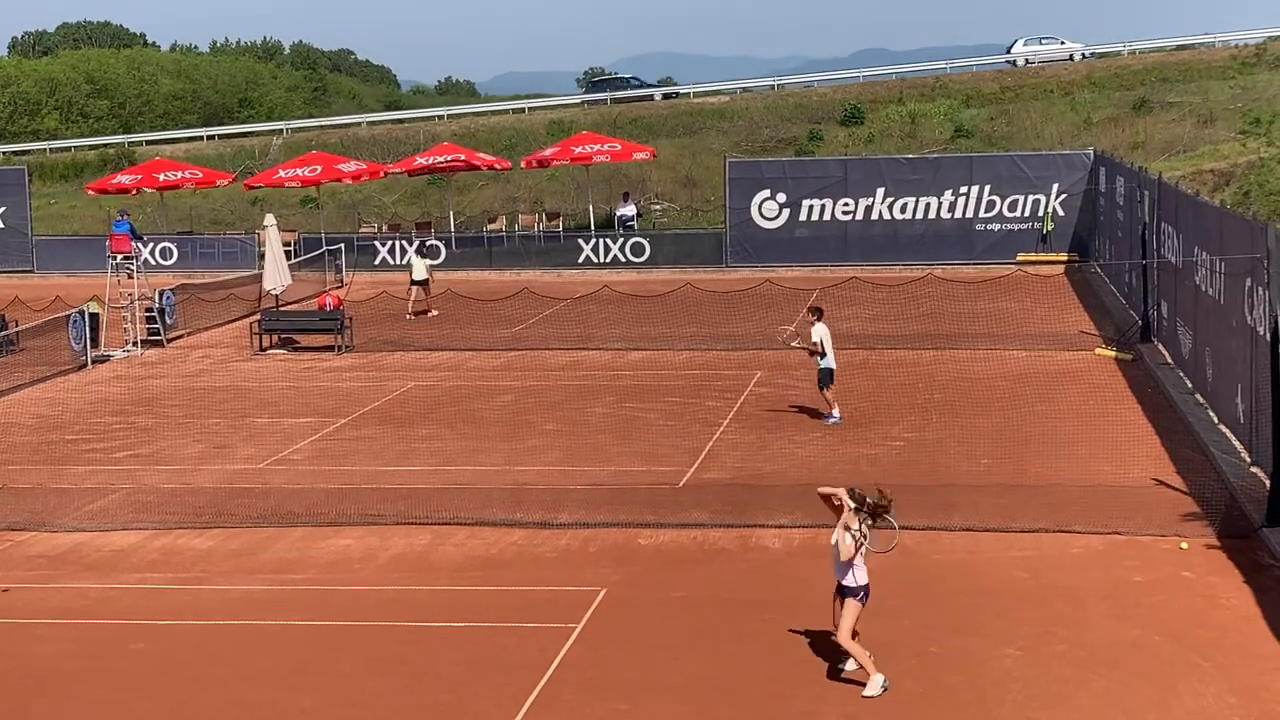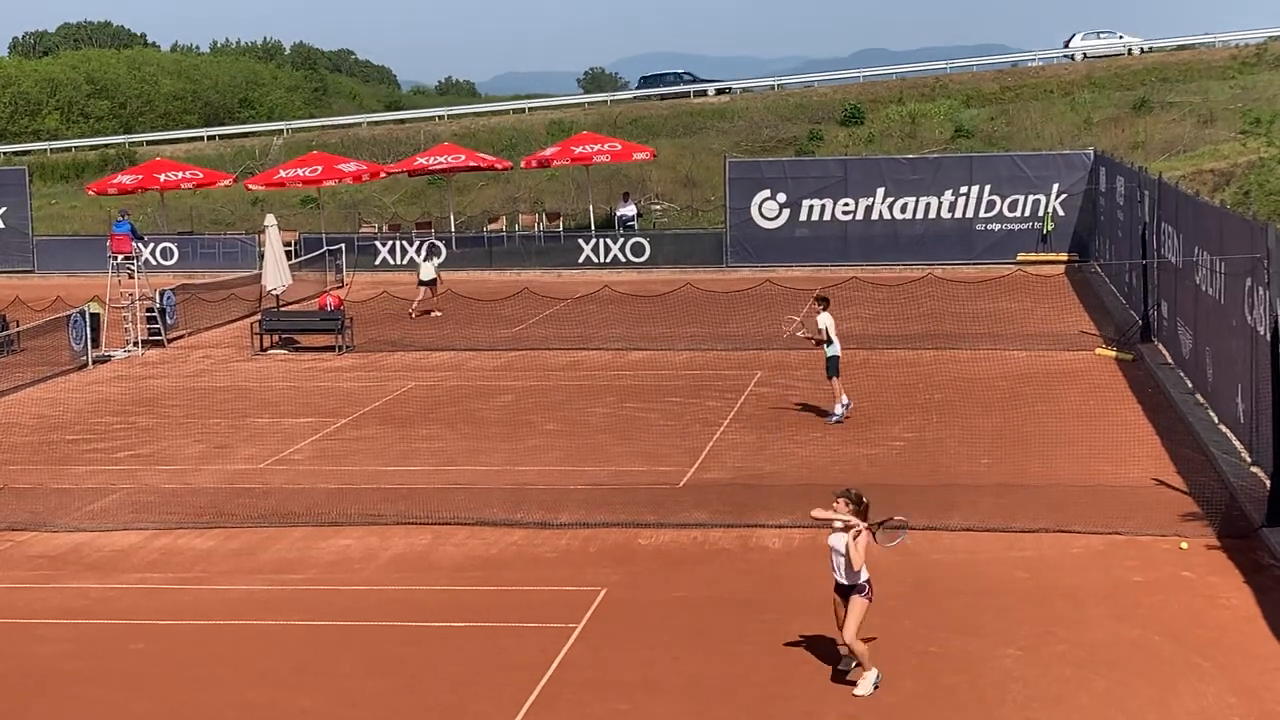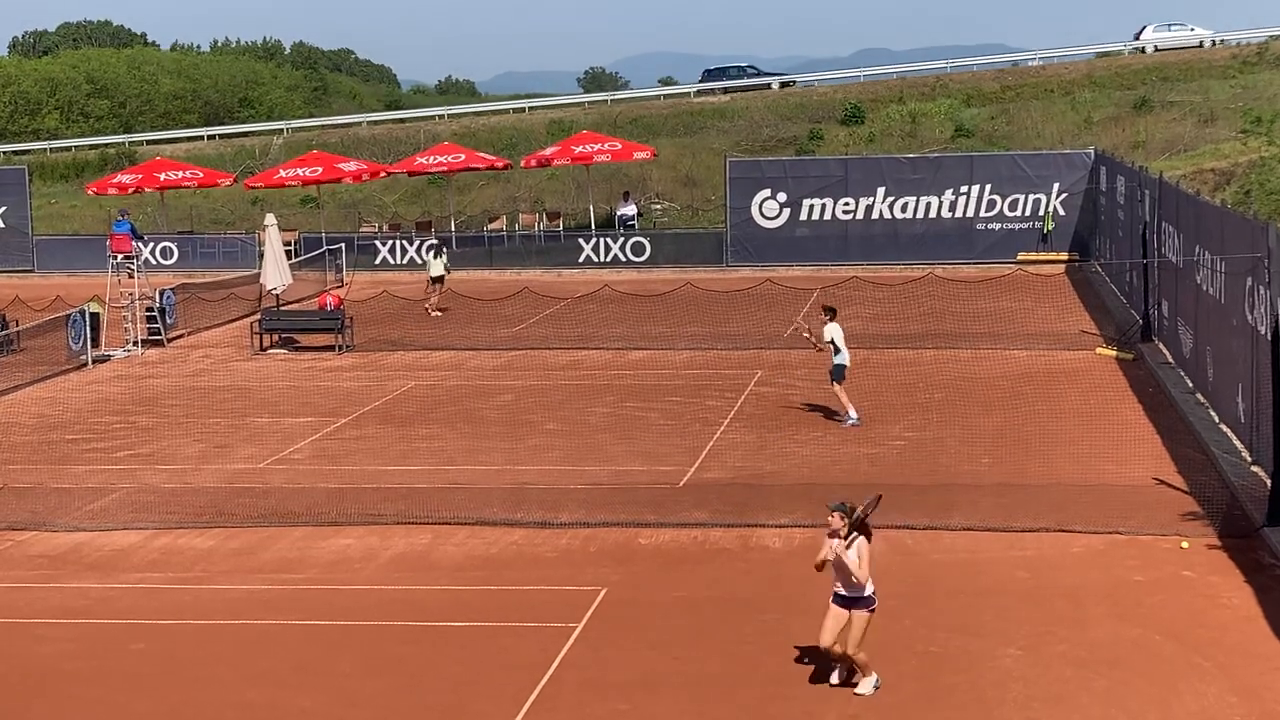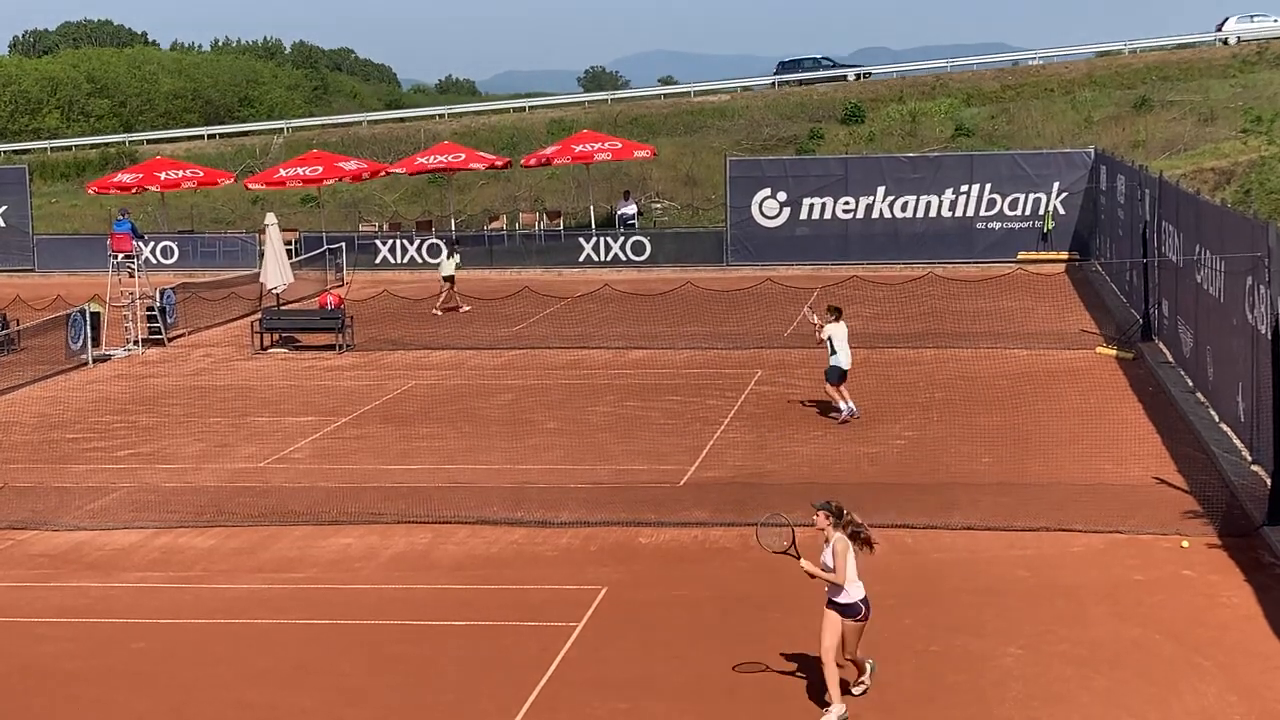
dt=0.2s
person 1, frame 1
left shoulder: (860, 530)
right shoulder: (844, 516)
left elbow: (845, 557)
right elbow: (821, 492)
left wrist: (841, 529)
right wrist: (837, 492)
left hip: (857, 589)
right hip: (842, 585)
left knee: (843, 639)
right knee: (841, 628)
left ankle: (877, 677)
right ankle: (860, 656)
person 1, frame 2
left shoulder: (861, 531)
right shoulder: (837, 519)
left elbow: (857, 566)
right elbow: (814, 513)
left wrist: (852, 538)
right wrist: (841, 518)
left hip: (860, 587)
right hip: (841, 584)
left knee: (849, 638)
right knee: (843, 631)
left ankle: (871, 673)
right ankle: (857, 652)
person 1, frame 3
left shoulder: (861, 543)
right shoulder: (831, 537)
left elbow: (862, 580)
right elbow: (818, 567)
left wrist: (845, 558)
right wrist: (824, 558)
left hip: (863, 599)
right hip: (841, 596)
left knee: (853, 650)
right knee: (826, 643)
left ankle: (870, 678)
right ankle: (841, 663)
person 1, frame 4
left shoulder: (840, 542)
right shoulder: (829, 540)
left elbow: (840, 579)
left wrist: (813, 570)
right wrist: (814, 570)
left hip: (855, 603)
right hip: (834, 602)
left knee: (848, 655)
right knee: (826, 654)
left ankle: (864, 668)
